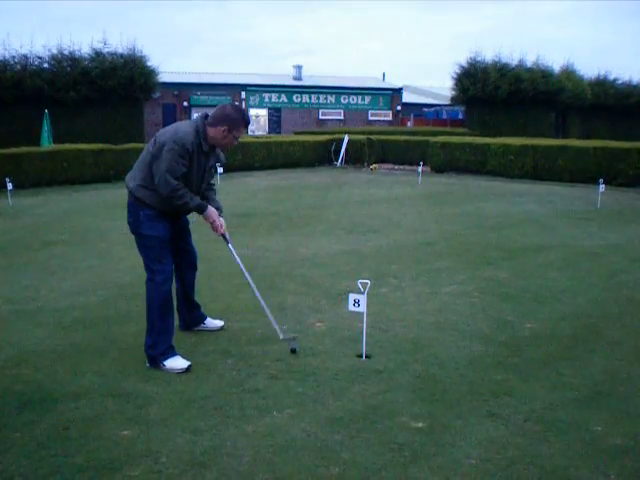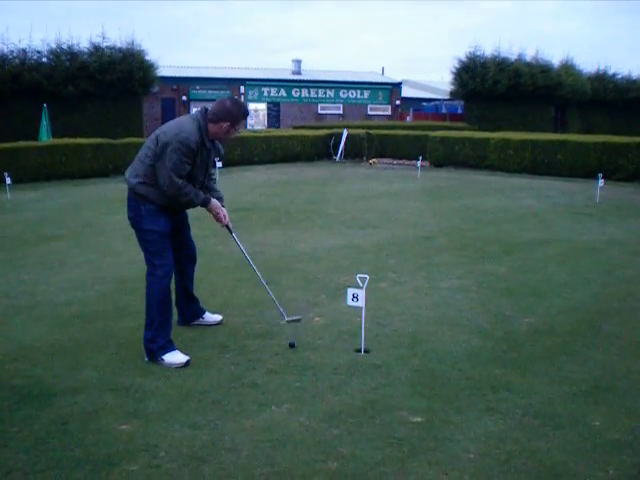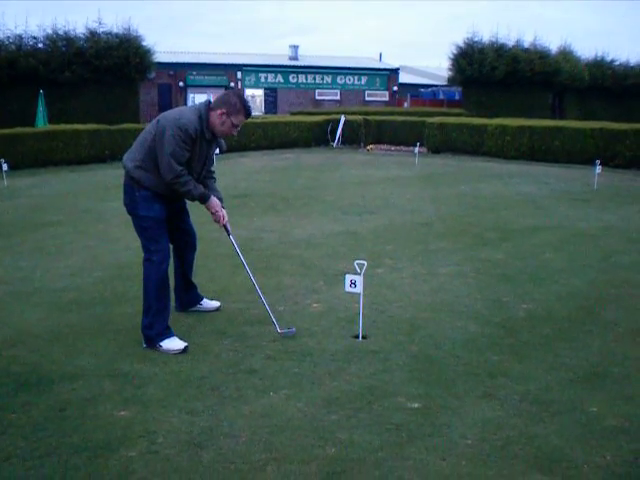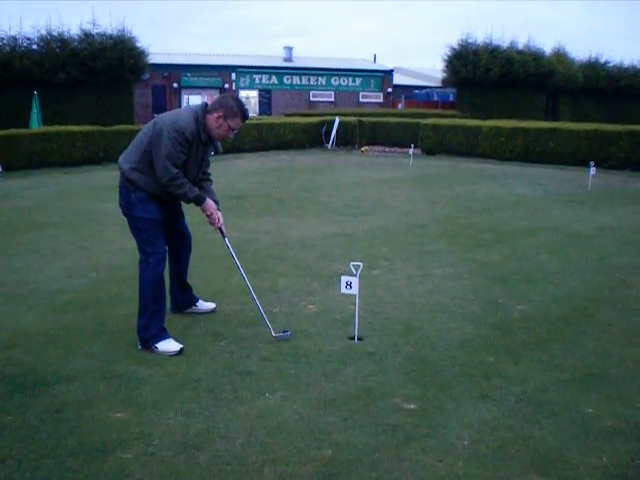
dt=0.7s
person 1, frame 1
left shoulder: (210, 147)
right shoulder: (180, 138)
left elbow: (206, 185)
right elbow: (168, 186)
left wrist: (215, 213)
right wrist: (203, 209)
left hip: (174, 210)
right hip: (148, 210)
left knee: (187, 262)
right knee: (161, 276)
left ankle: (191, 318)
right ankle: (159, 352)
person 1, frame 2
left shoulder: (207, 137)
right shoulder: (183, 136)
left elbow: (206, 177)
right elbow: (172, 184)
left wrist: (219, 204)
right wrist: (207, 202)
left hip: (171, 204)
right hip: (148, 204)
left knee: (186, 256)
right knee: (161, 270)
left ankle: (190, 312)
right ankle: (157, 347)
person 1, frame 3
left shoulder: (210, 132)
right shoulder: (182, 123)
left elbow: (205, 173)
right elbow: (173, 173)
left wrist: (217, 203)
right wrist: (205, 198)
left hip: (169, 191)
right hip: (144, 191)
left knee: (186, 242)
right knee: (158, 256)
left ankle: (187, 298)
right ankle: (155, 333)
person 1, frame 4
left shoulder: (207, 134)
right shoulder: (179, 126)
left elbow: (202, 176)
right elbow: (168, 175)
left wrist: (213, 206)
right wrist: (201, 200)
left hip: (165, 193)
right hip: (139, 192)
left knee: (181, 243)
right knee: (154, 257)
left ankle: (183, 300)
right ankle: (151, 335)
